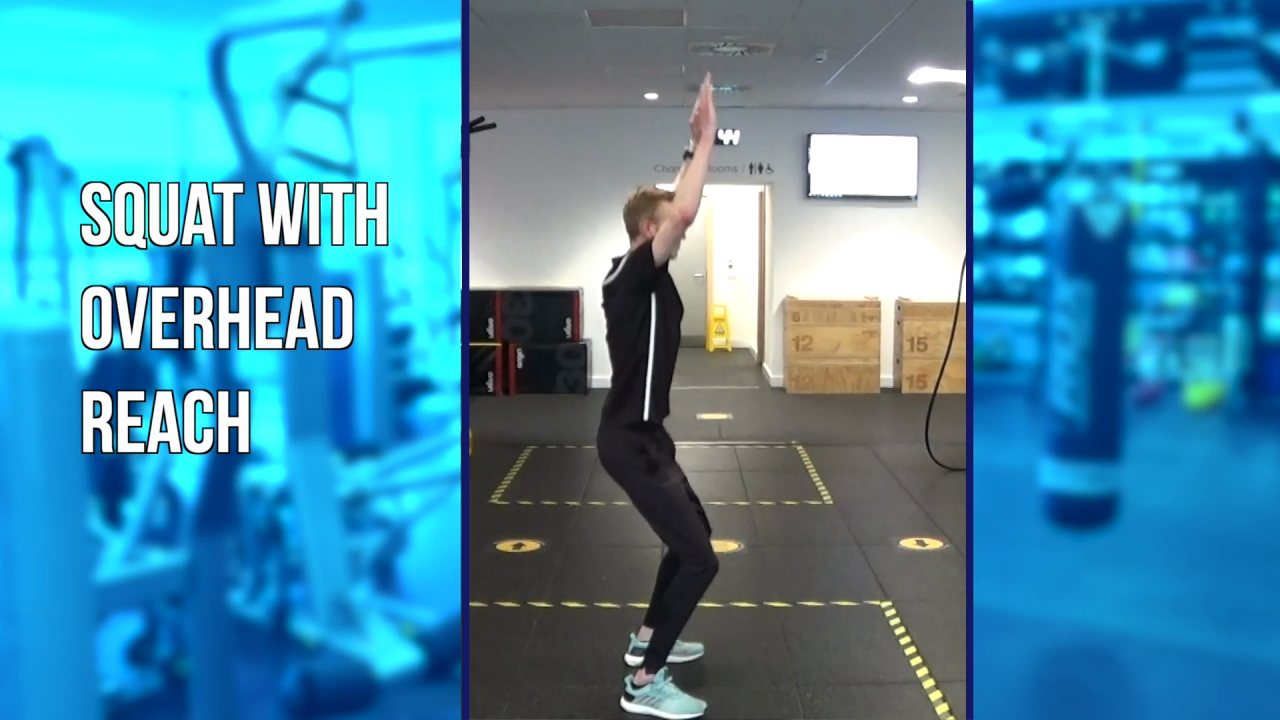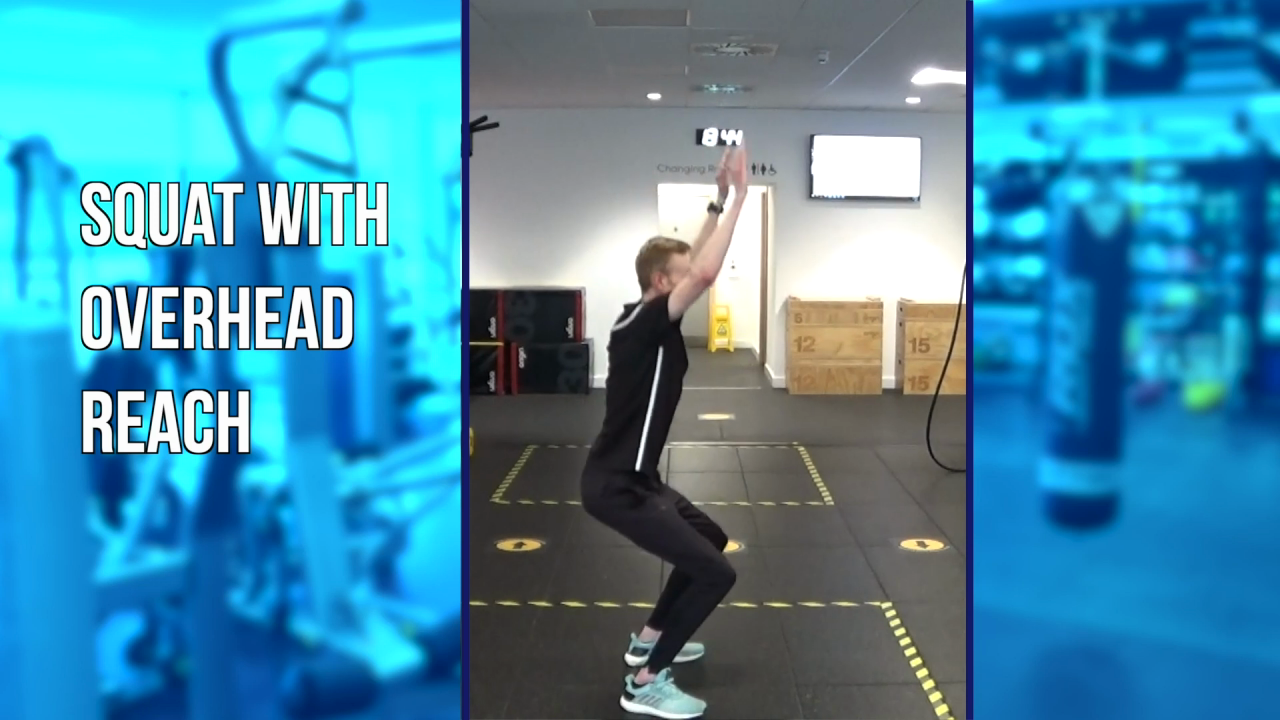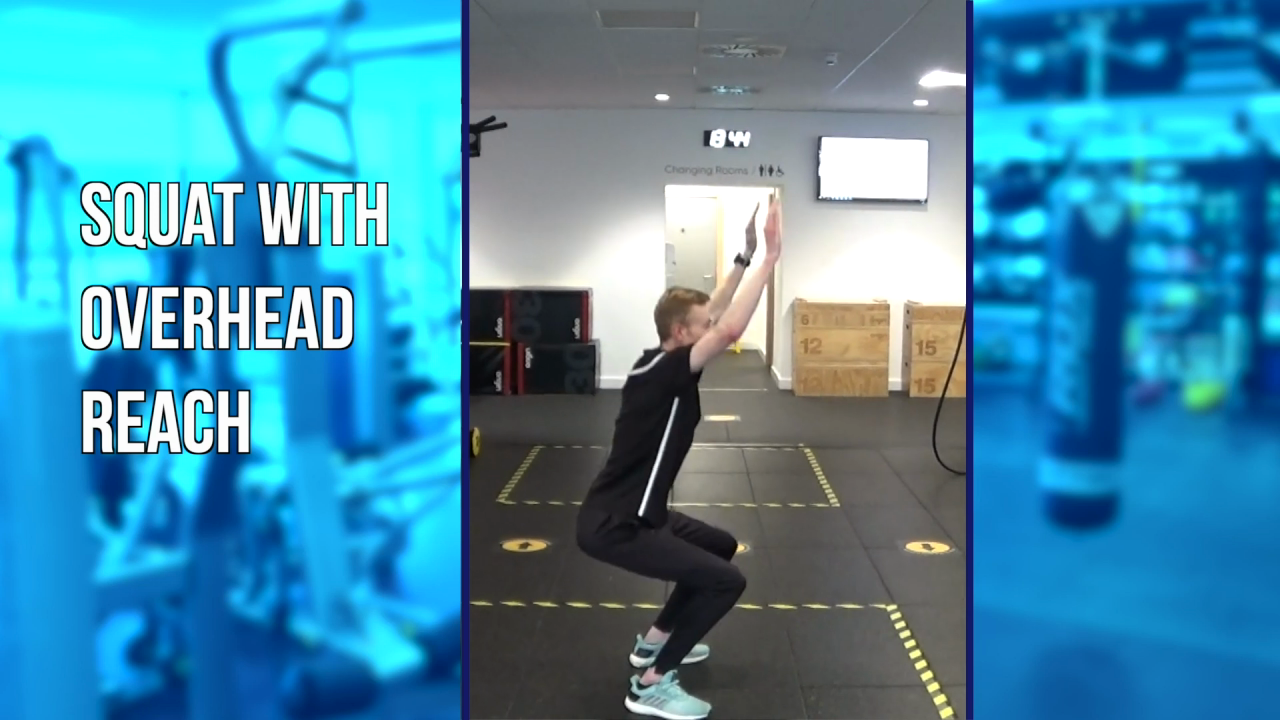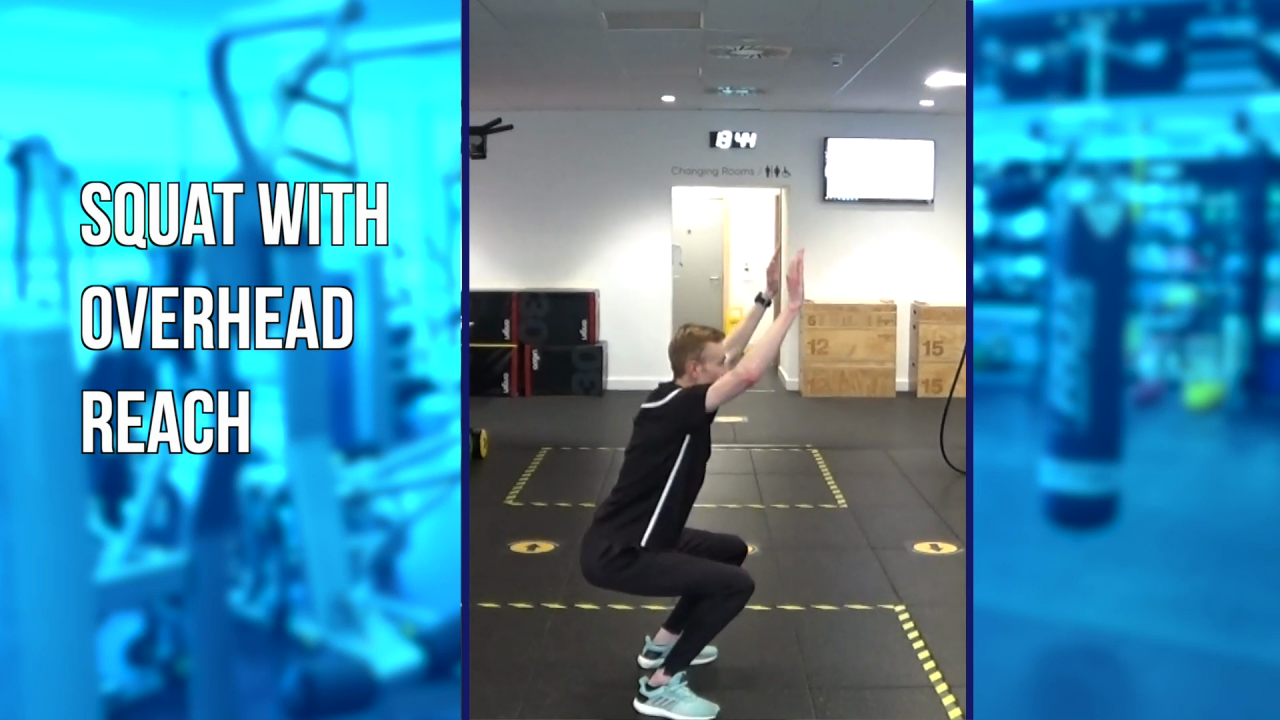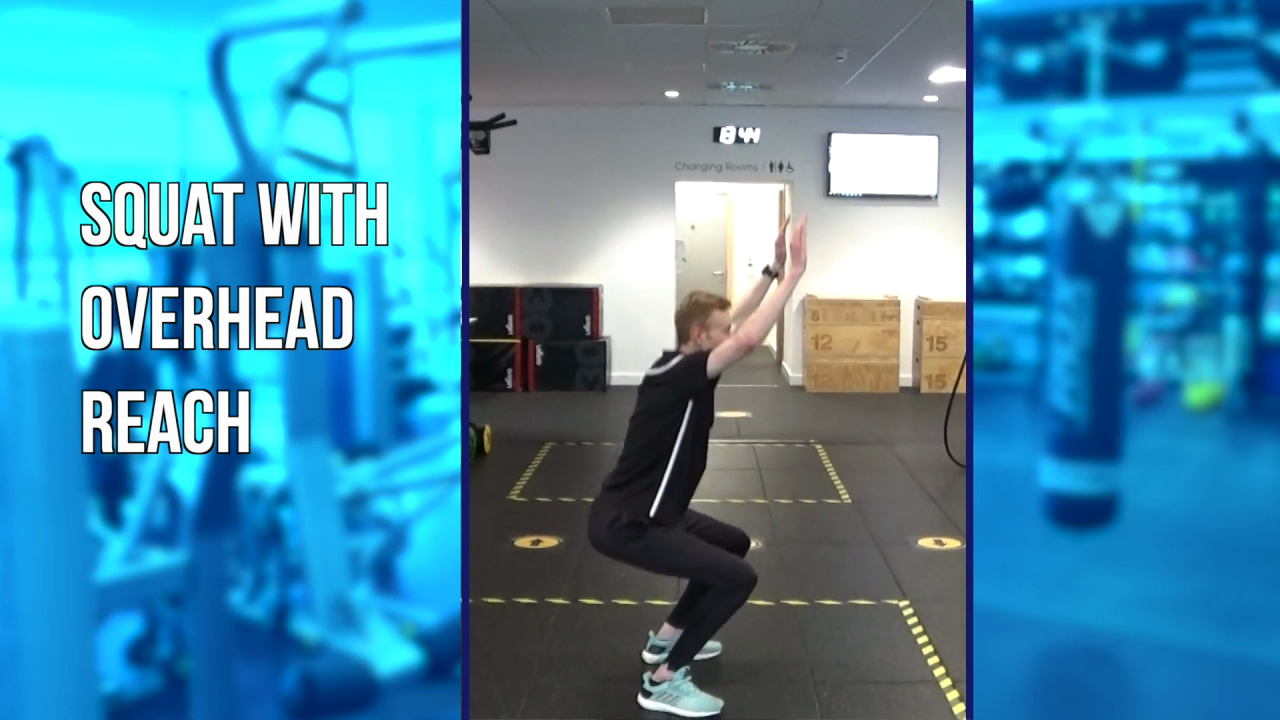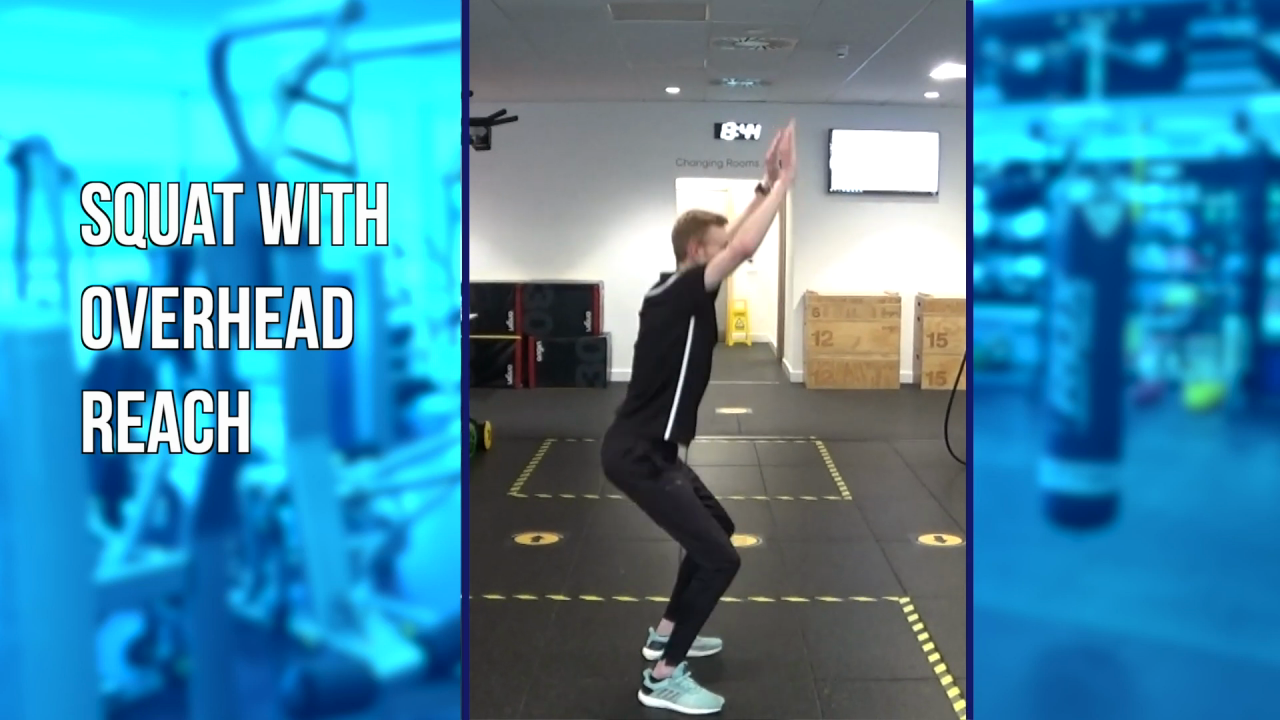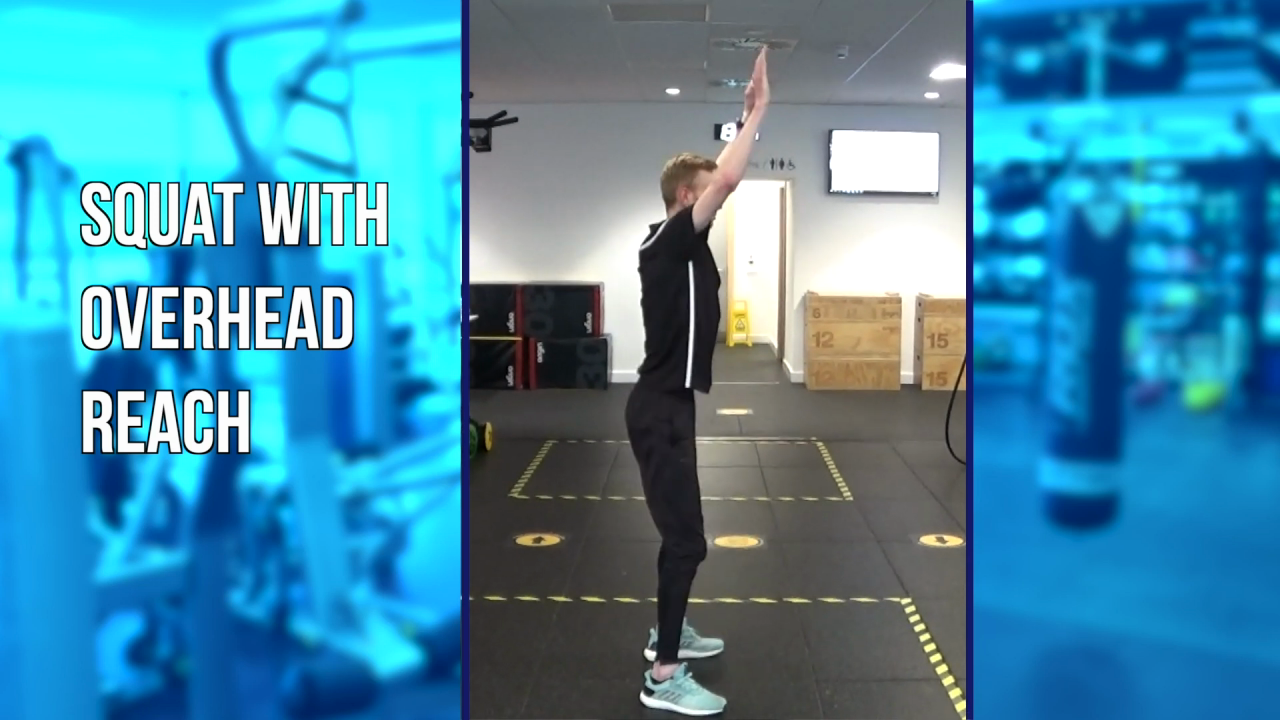
dt=0.3s
person 1, frame 1
left shoulder: (638, 273)
right shoulder: (633, 273)
left elbow: (674, 209)
right elbow: (683, 212)
left wrist: (694, 148)
right wrist: (704, 144)
left hip: (642, 433)
right hip: (633, 439)
left knee: (692, 537)
right knee: (699, 559)
left ankle: (648, 636)
person 1, frame 2
left shoulder: (647, 320)
right shoulder: (644, 322)
left elbow: (695, 265)
right elbow: (705, 273)
left wrist: (720, 203)
right wrist: (737, 203)
left hip: (631, 477)
right hip: (617, 486)
left knee: (711, 541)
right knee: (715, 574)
left ankle: (649, 636)
person 1, frame 3
left shoulder: (663, 363)
right shoulder: (663, 373)
left elbow: (716, 316)
right elbow: (730, 330)
left wrist: (745, 256)
right wrist: (771, 259)
left hip: (633, 511)
right hip: (613, 525)
left knee: (721, 546)
right knee: (726, 580)
left ankle: (655, 638)
person 1, frame 4
left shoulder: (676, 398)
right shoulder: (676, 409)
left elbow: (733, 356)
right elbow: (748, 374)
left wrist: (766, 298)
right wrist: (791, 307)
left hip: (633, 539)
right hip: (615, 555)
left knee: (732, 550)
right knee: (736, 583)
left ankle: (663, 640)
person 1, frame 5
left shoulder: (683, 369)
right shoulder: (678, 376)
left elbow: (738, 323)
right elbow: (748, 340)
left wrist: (773, 271)
right wrist: (793, 276)
left hip: (644, 513)
right hip: (623, 525)
left knee: (734, 543)
right knee: (736, 578)
left ankle: (667, 635)
right ankle: (664, 679)
person 1, frame 6
left shoulder: (680, 293)
right shoulder: (676, 293)
left elbow: (734, 242)
right elbow: (742, 248)
left wrist: (767, 186)
right wrist: (782, 183)
left hip: (652, 447)
right hip: (638, 453)
left knee: (717, 529)
right knee: (718, 557)
left ankle: (667, 630)
person 1, frame 7
left shoulder: (673, 243)
right shoulder: (671, 240)
left elbow: (719, 178)
right elbow: (728, 180)
left wrist: (749, 119)
right wrist: (756, 115)
left hip: (666, 406)
right hip: (661, 412)
left knee: (683, 533)
right knee: (686, 541)
left ankle: (668, 631)
